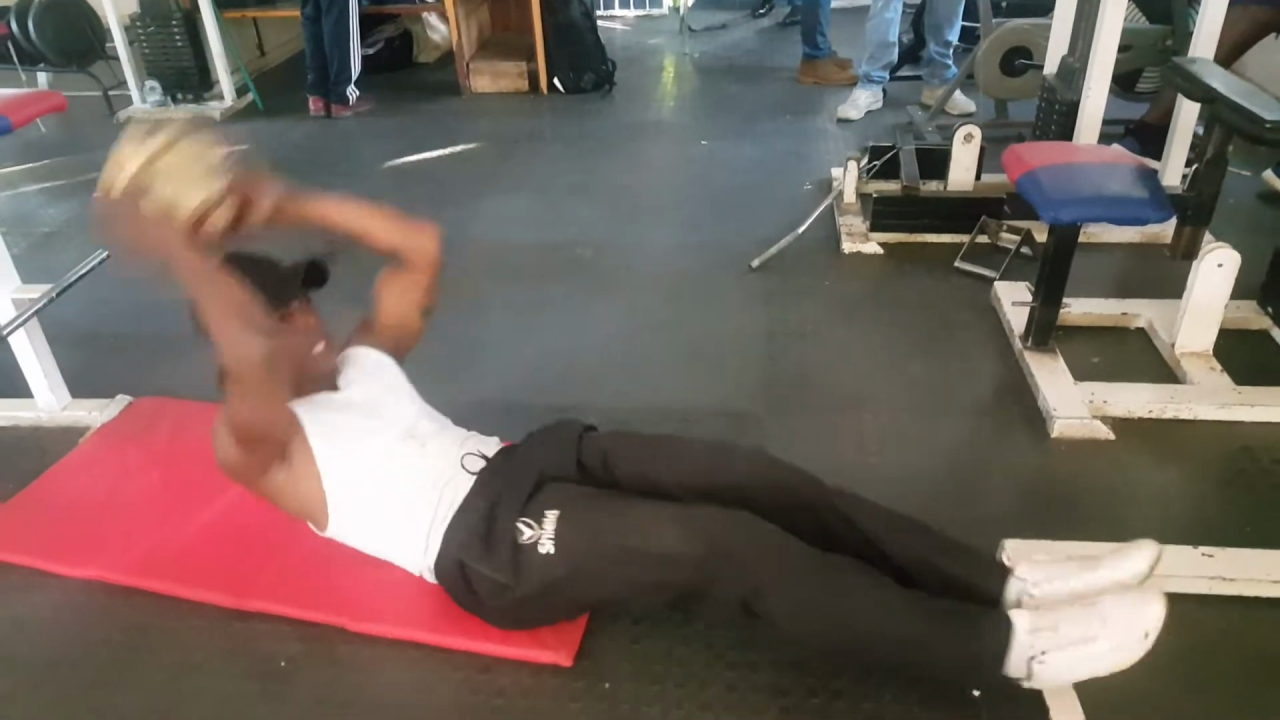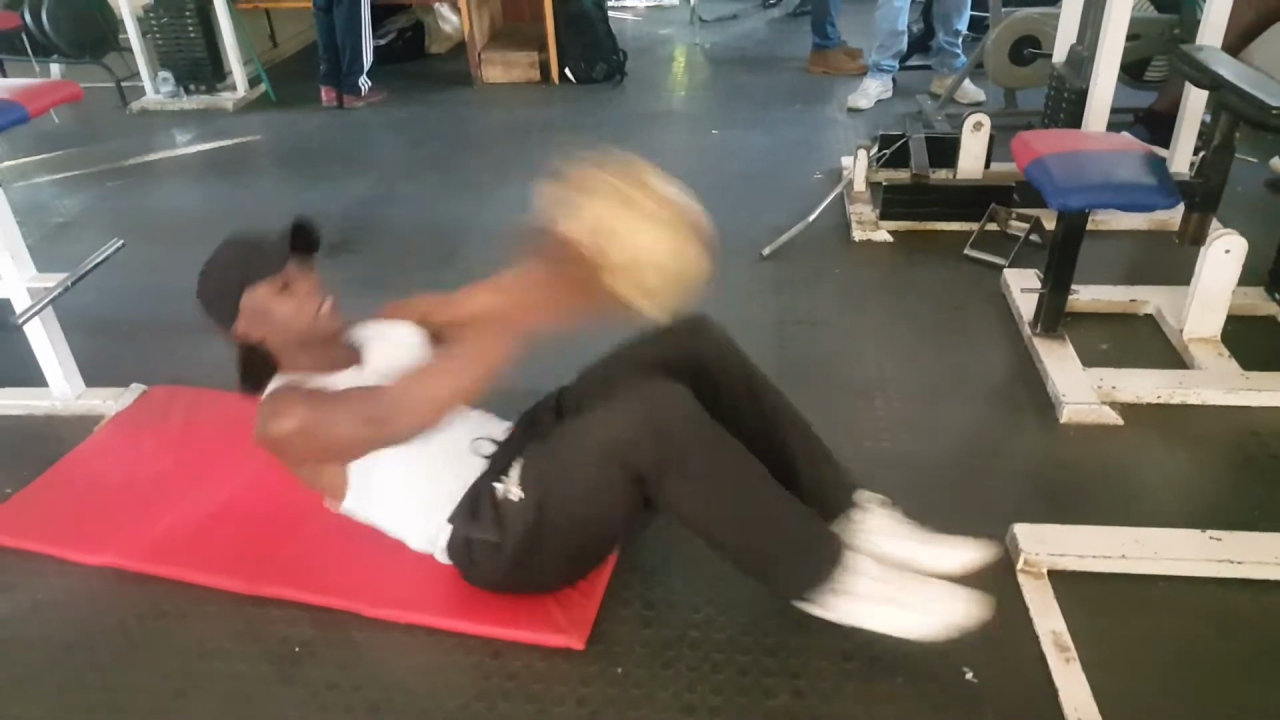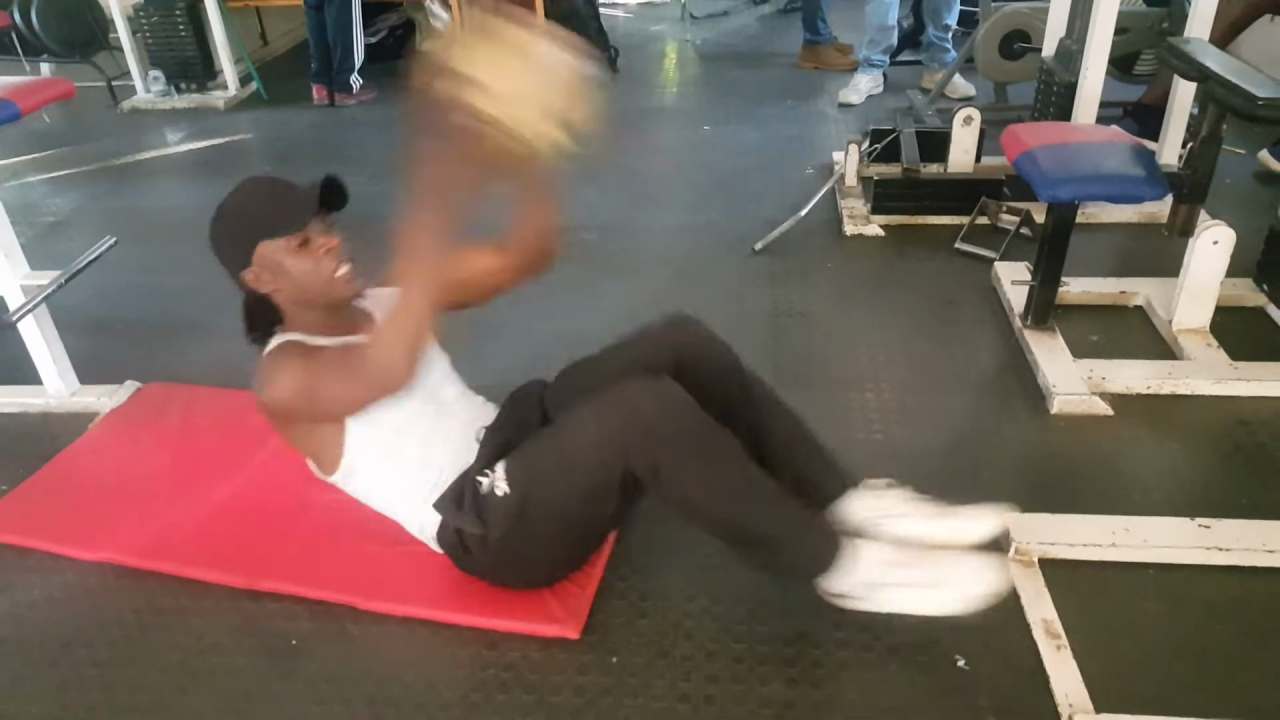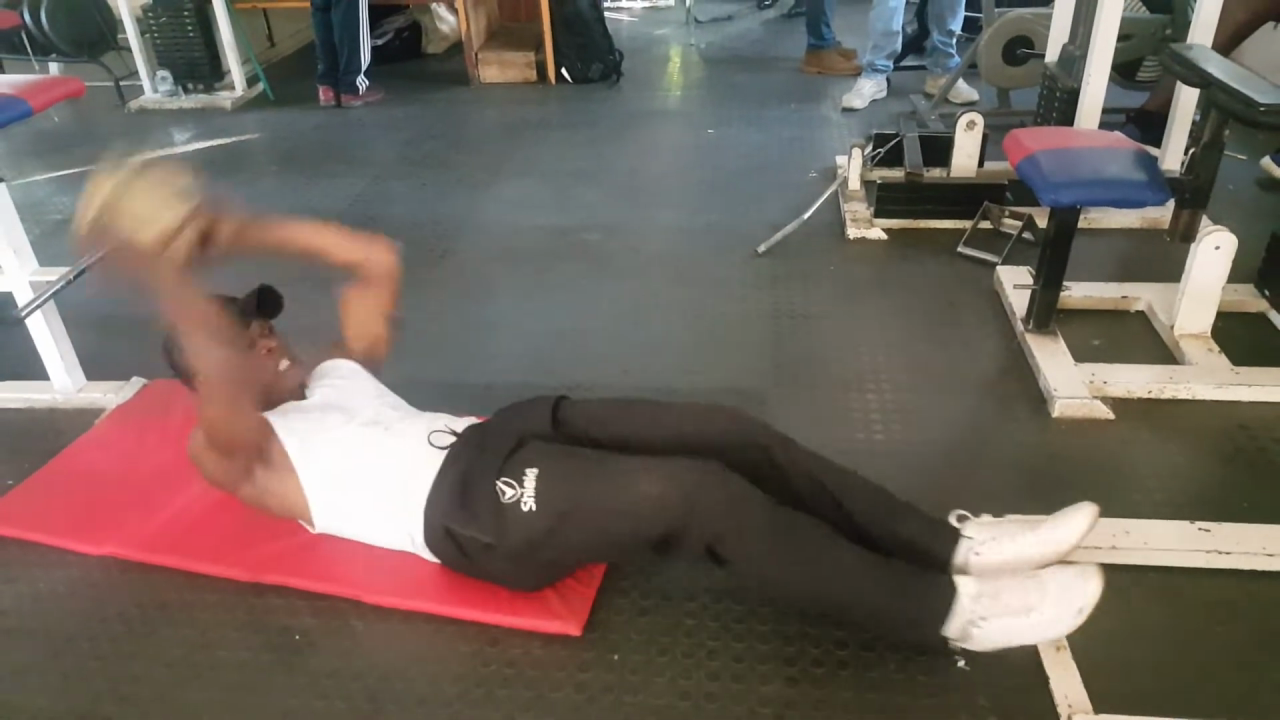
dt=0.5s
person 1, frame 1
left shoulder: (365, 358)
right shoulder: (258, 447)
left elbow: (421, 245)
right elbow: (251, 358)
left wrist: (287, 207)
right wrist: (182, 253)
left hip: (535, 461)
right hip: (491, 544)
left knee: (773, 484)
right knee: (728, 549)
left ankle: (999, 584)
right ankle: (1007, 646)
person 1, frame 2
left shoulder: (393, 329)
right shoulder: (289, 420)
left elbow: (494, 297)
right elbow: (417, 411)
left wrist: (553, 274)
right wrist: (535, 307)
left hip: (528, 447)
right hip: (503, 532)
left knee: (691, 342)
right knee: (658, 410)
left ankle: (847, 523)
right ankle: (825, 576)
person 1, frame 3
left shoulder: (384, 301)
right shoulder: (287, 388)
left elbow: (529, 256)
right elbow: (395, 364)
left wrist: (527, 171)
right wrist: (440, 195)
left hip: (517, 434)
right hip: (490, 521)
left knee: (683, 341)
right knee: (653, 407)
left ankle: (842, 507)
right ankle: (834, 563)
person 1, frame 4
left shoulder: (339, 371)
right shoulder: (238, 456)
left elbow: (379, 259)
right elbow: (222, 370)
left wrist: (245, 229)
right wrist: (161, 269)
left hip: (509, 435)
right hip: (480, 515)
left knee: (736, 435)
right knee: (704, 498)
left ankle: (949, 546)
right ankle: (949, 608)
